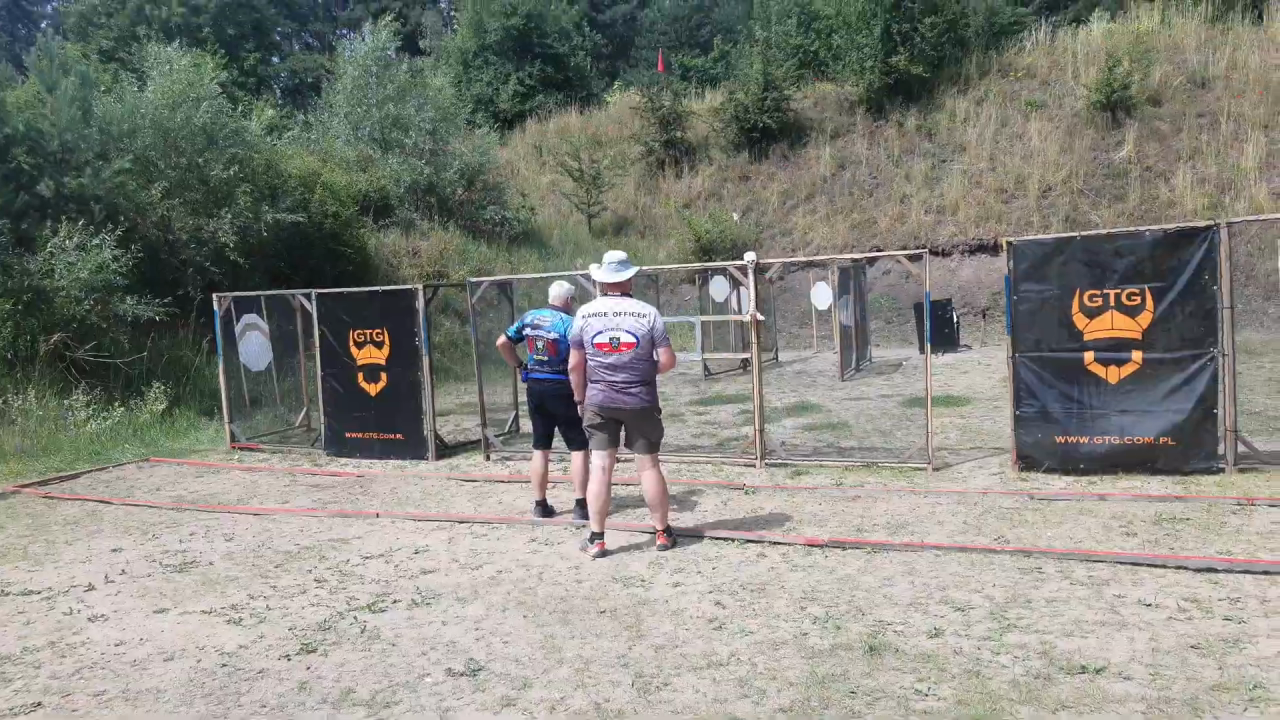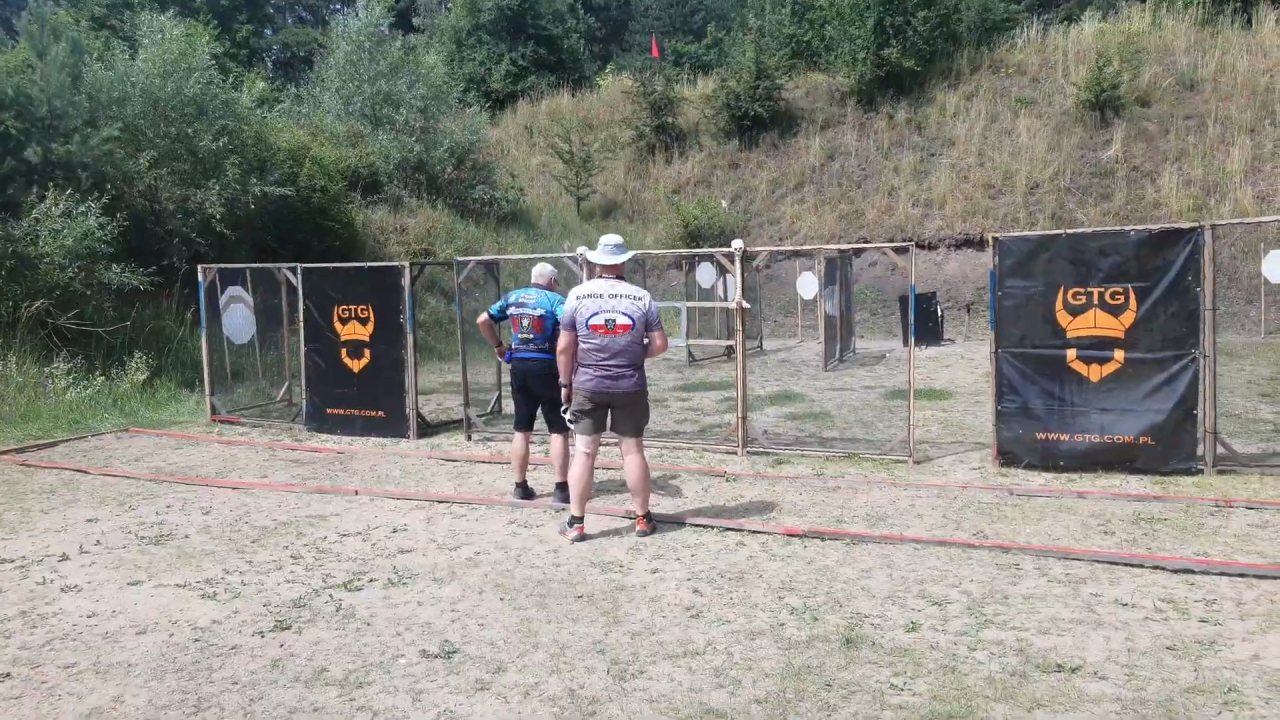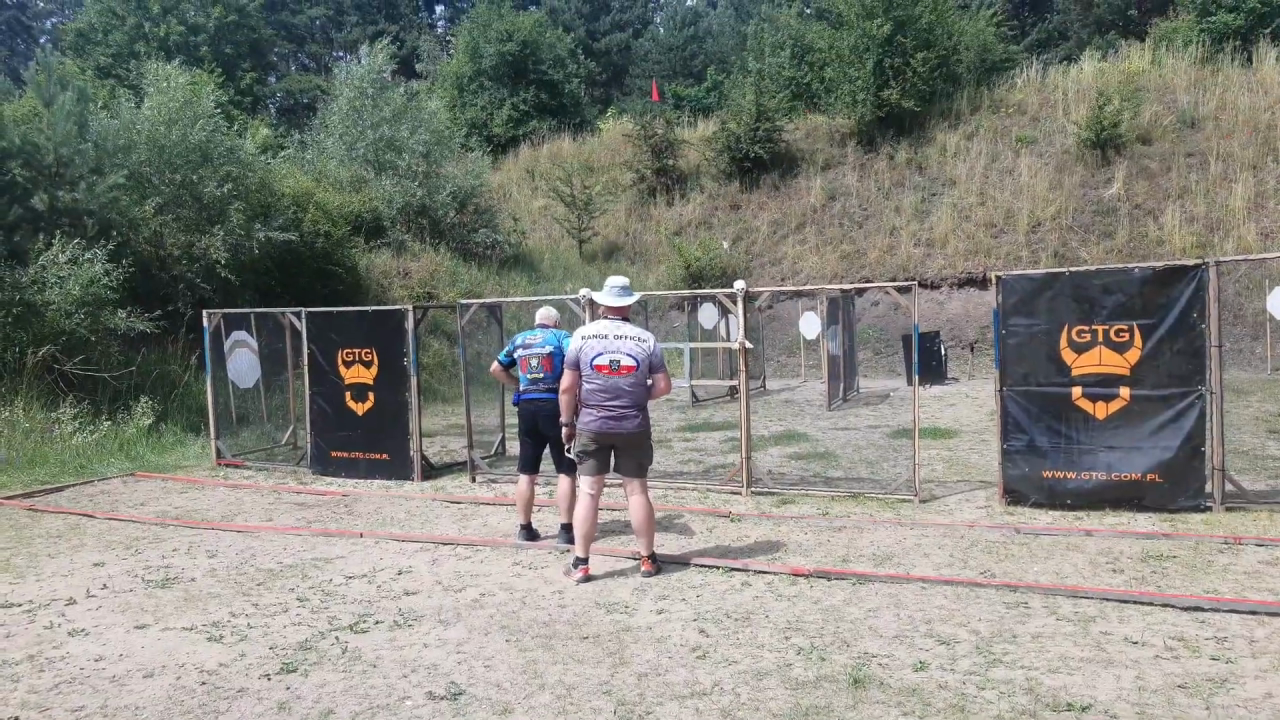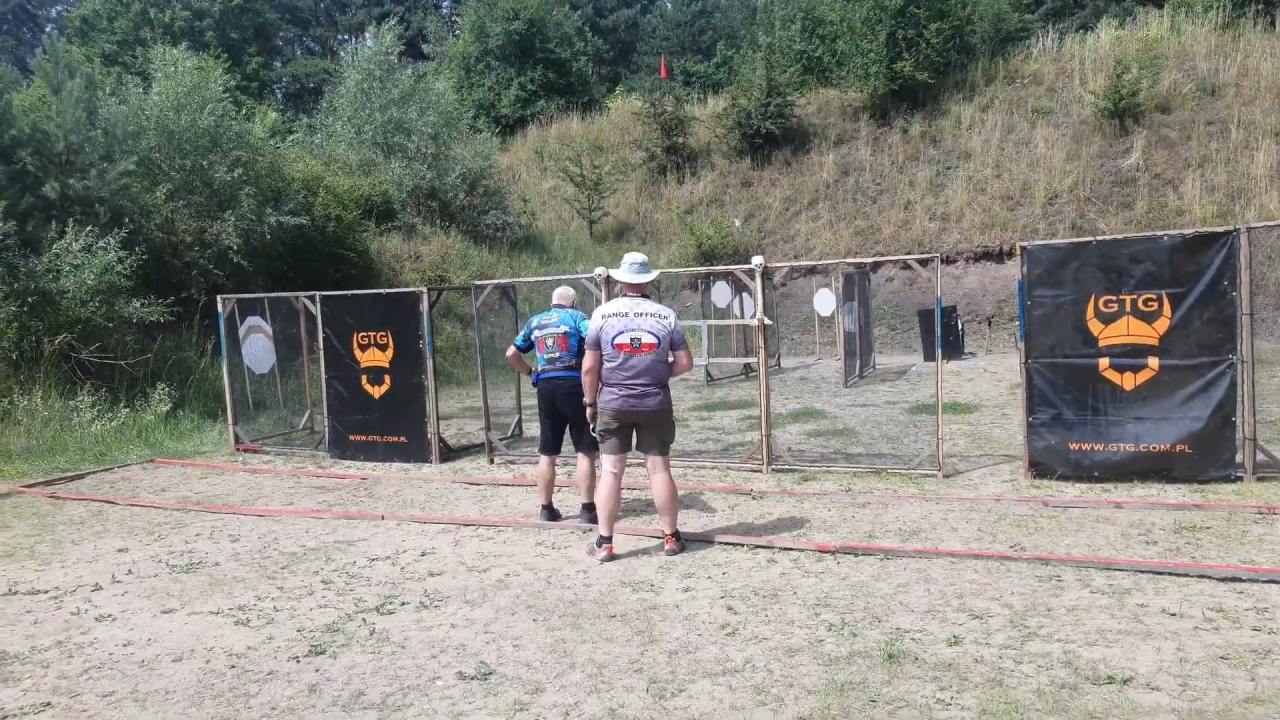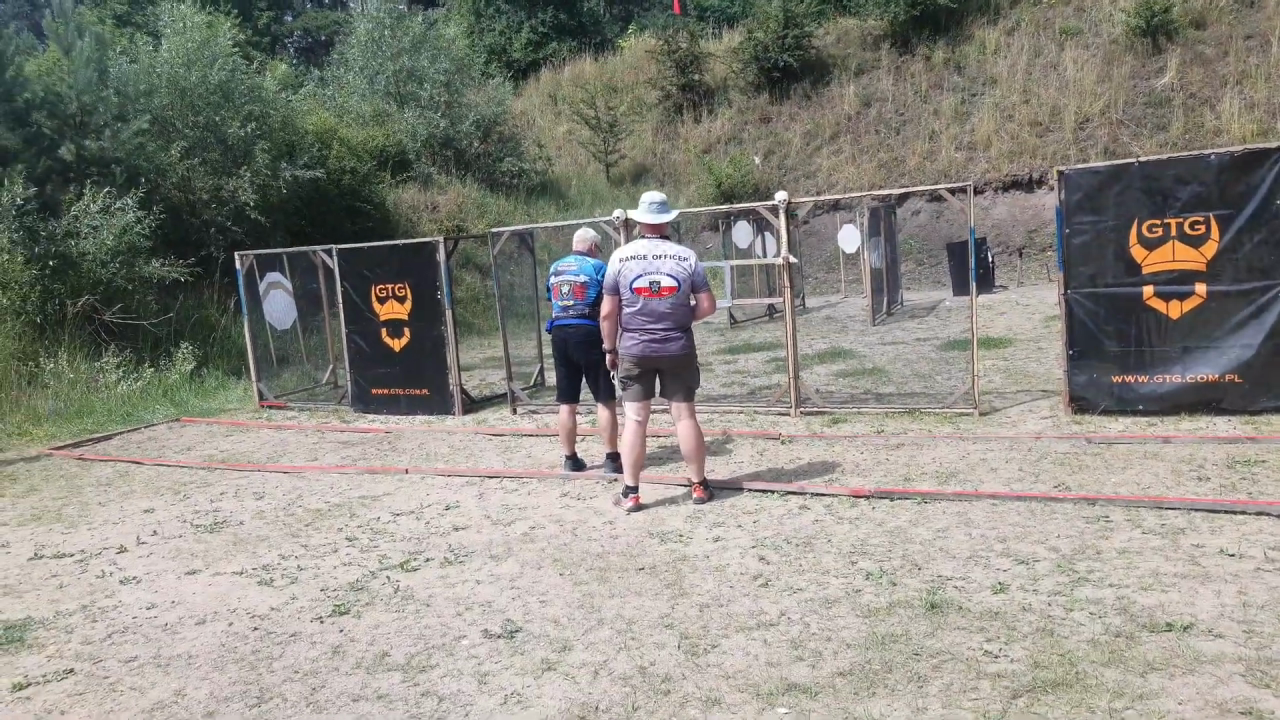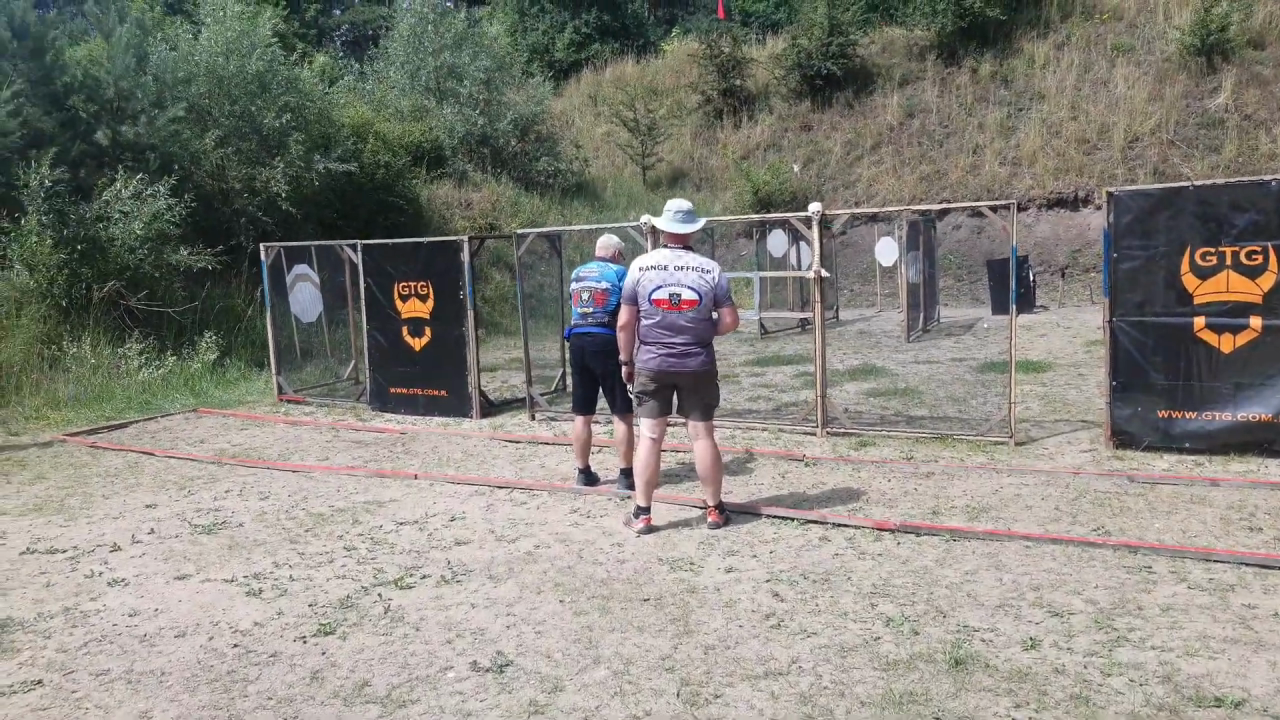
dt=0.5s
person 1, frame 1
left shoulder: (585, 314)
right shoulder: (647, 313)
left elbow: (575, 366)
right elbow: (667, 361)
left wrist: (581, 398)
left hip: (599, 402)
right hip: (641, 401)
left knee: (600, 468)
right knee: (648, 466)
left ankle: (596, 539)
right ankle: (663, 533)
person 1, frame 2
left shoulder: (578, 295)
right shoulder: (641, 297)
left elbow: (564, 348)
right elbow: (660, 345)
left wrist: (565, 383)
left hip: (588, 385)
right hip: (630, 386)
left knee: (584, 451)
right knee: (633, 450)
left ankle: (575, 522)
right ankle: (642, 519)
person 1, frame 3
left shoulder: (583, 335)
right shoulder: (646, 339)
left elbow: (567, 387)
right elbow: (663, 386)
left wrist: (566, 422)
left hip: (592, 425)
right hip: (633, 426)
left knee: (588, 492)
right knee: (637, 491)
left ankle: (580, 564)
right ankle: (648, 559)
person 1, frame 4
left shoulder: (603, 313)
right shoulder: (666, 315)
left elbow: (589, 367)
right elbow: (684, 363)
left wrist: (590, 402)
left hip: (613, 404)
right hip: (655, 403)
left knee: (610, 471)
right knee: (659, 468)
left ankle: (604, 543)
right ankle: (671, 537)
person 1, frame 5
left shoulder: (620, 257)
right shoulder: (686, 256)
left elbow: (608, 313)
right elbow: (707, 306)
left wrist: (610, 349)
left hip: (634, 350)
right hip: (678, 349)
left knee: (635, 419)
right knee: (685, 415)
left ankle: (630, 493)
right ankle: (699, 486)
person 1, frame 6
left shoulder: (640, 266)
right shoulder: (710, 269)
left elbow: (625, 323)
right elbow: (730, 321)
left wrist: (626, 360)
left hip: (651, 363)
right hip: (697, 364)
left knee: (649, 437)
right knee: (702, 436)
left ankle: (642, 514)
right ankle: (715, 510)
person 2, frame 1
left shoulder: (528, 317)
right shoulder: (568, 322)
left elbow: (502, 343)
left wrist: (520, 365)
left hip: (535, 387)
right hip: (561, 388)
left knee: (540, 448)
right knee: (578, 448)
left ankle: (540, 505)
right ankle: (581, 506)
person 2, frame 2
left shoulder: (512, 297)
right shoulder: (554, 299)
left elbow: (483, 320)
left wrist: (497, 345)
left hip: (519, 367)
right hip: (546, 367)
left knee: (521, 429)
right knee: (559, 430)
left ankle: (520, 486)
right ankle: (561, 489)
person 2, frame 3
left shoulder: (518, 340)
right shoulder: (560, 336)
left elbow: (496, 369)
left hip: (526, 407)
right hip: (554, 407)
left knee: (526, 472)
right knee: (566, 471)
left ankle: (525, 528)
right ankle: (566, 530)
person 2, frame 4
left shoulder: (534, 322)
right shoulder: (575, 316)
left elbow: (512, 355)
left wrist: (529, 370)
left hip: (545, 387)
right hip: (573, 385)
left knee: (547, 453)
right knee: (586, 451)
left ankle: (546, 508)
right ankle: (587, 510)
person 2, frame 5
left shoulder: (554, 268)
right shoulder: (596, 266)
left hip: (560, 335)
right hip: (587, 334)
left knee: (567, 403)
right knee: (605, 400)
left ankle: (570, 459)
right ankle: (612, 459)
person 2, frame 6
left shoulder: (577, 274)
right shoulder: (619, 272)
left hip: (578, 342)
right hip: (606, 343)
left knee: (582, 414)
right knee: (622, 413)
left ankle: (584, 472)
right ankle: (626, 475)
